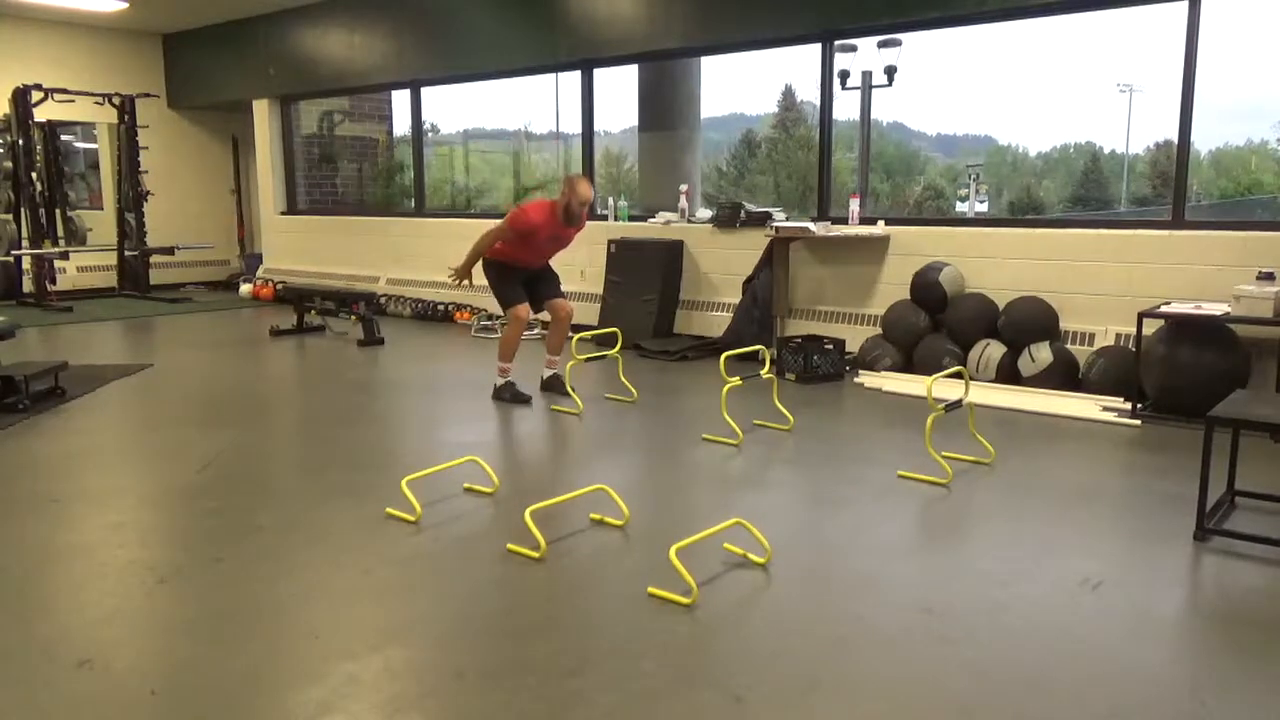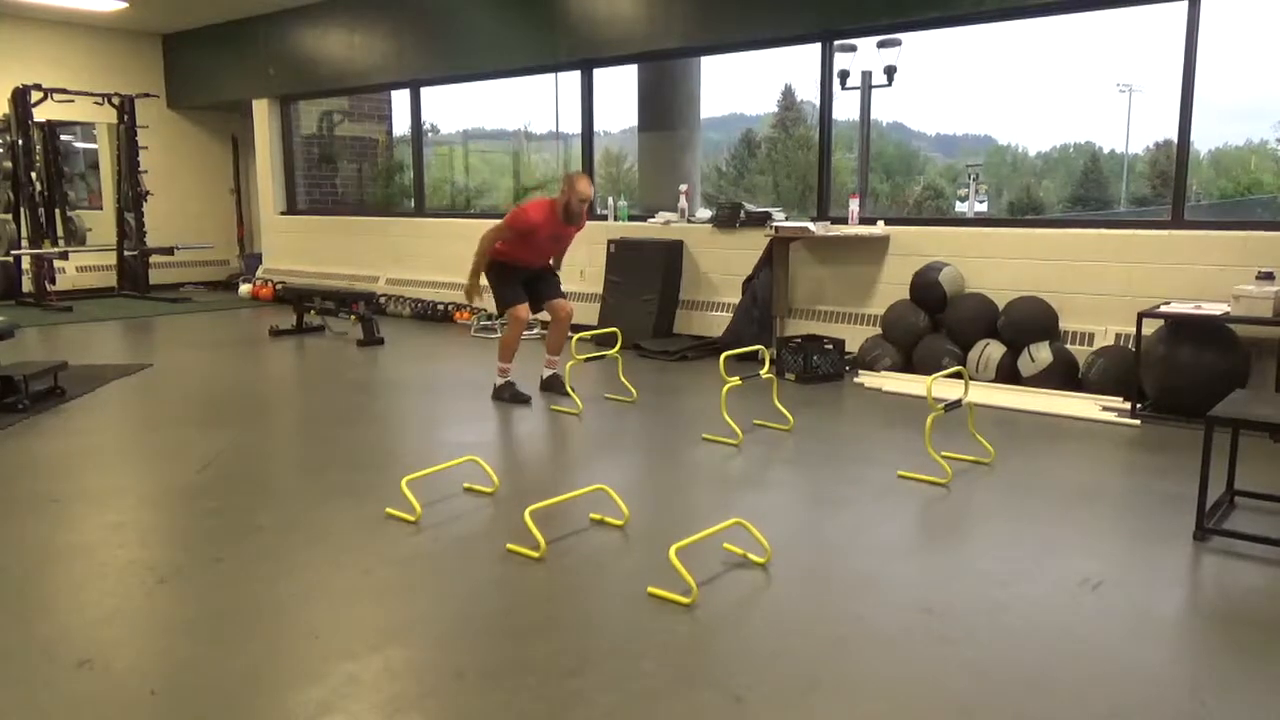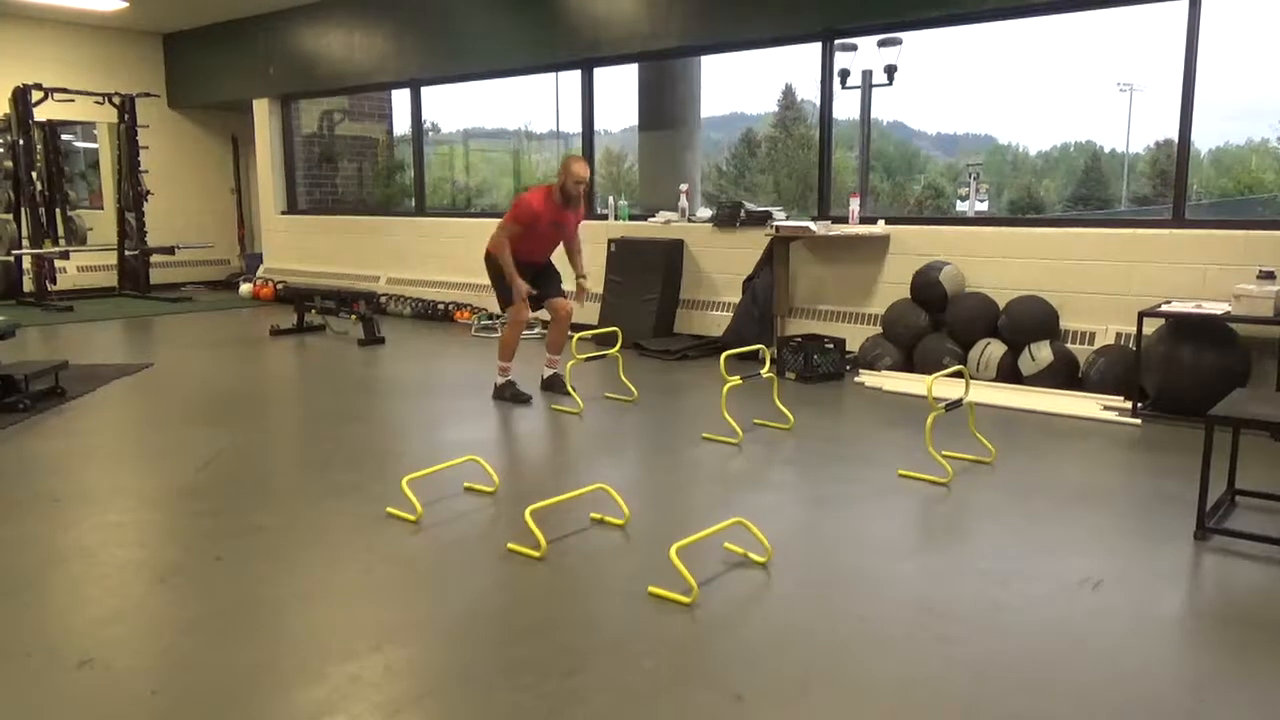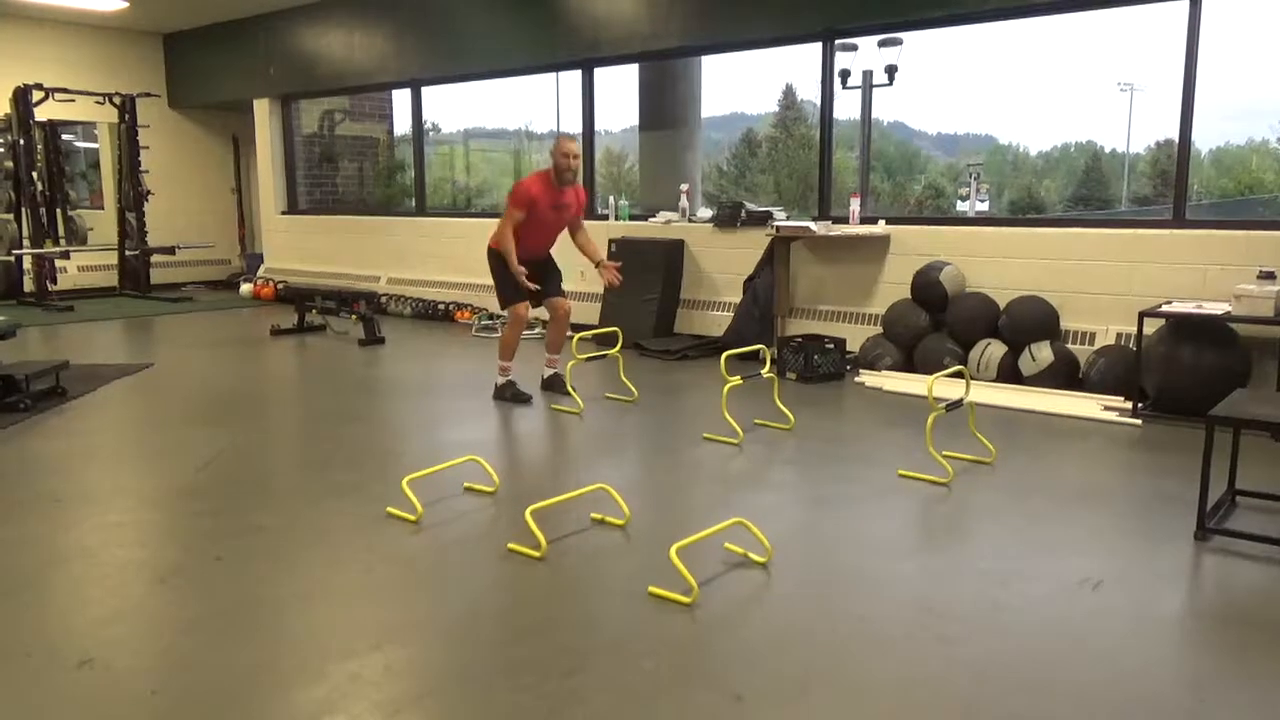
dt=0.2s
person 1, frame 1
left shoulder: (578, 220)
right shoulder: (531, 216)
right elbow: (491, 237)
left wrist: (541, 262)
right wrist: (466, 267)
left hip: (535, 266)
right hip: (502, 264)
left knee: (564, 312)
right knee: (520, 315)
left ankle: (550, 375)
right ankle: (502, 383)
person 1, frame 2
left shoulder: (578, 220)
right shoulder: (531, 215)
right elbow: (490, 238)
left wrist: (553, 272)
right wrist: (474, 277)
left hip: (537, 266)
right hip: (504, 264)
left knee: (564, 312)
right knee: (520, 316)
left ankle: (550, 375)
right ankle: (502, 383)
person 1, frame 3
left shoulder: (577, 206)
right shoulder: (531, 203)
left elbow: (571, 238)
right elbow: (500, 238)
left wrist: (580, 275)
right wrist: (515, 281)
left hip: (539, 262)
right hip: (506, 259)
left knee: (563, 310)
right knee: (520, 315)
left ankle: (550, 374)
right ankle: (502, 382)
person 1, frame 4
left shoulder: (577, 193)
right shoulder: (529, 187)
left elbow: (578, 230)
right elbow: (505, 228)
left wrist: (600, 263)
right wrist: (514, 268)
left hip: (539, 256)
right hip: (507, 254)
left knee: (562, 310)
right knee: (520, 314)
left ankle: (550, 374)
right ankle: (503, 382)
